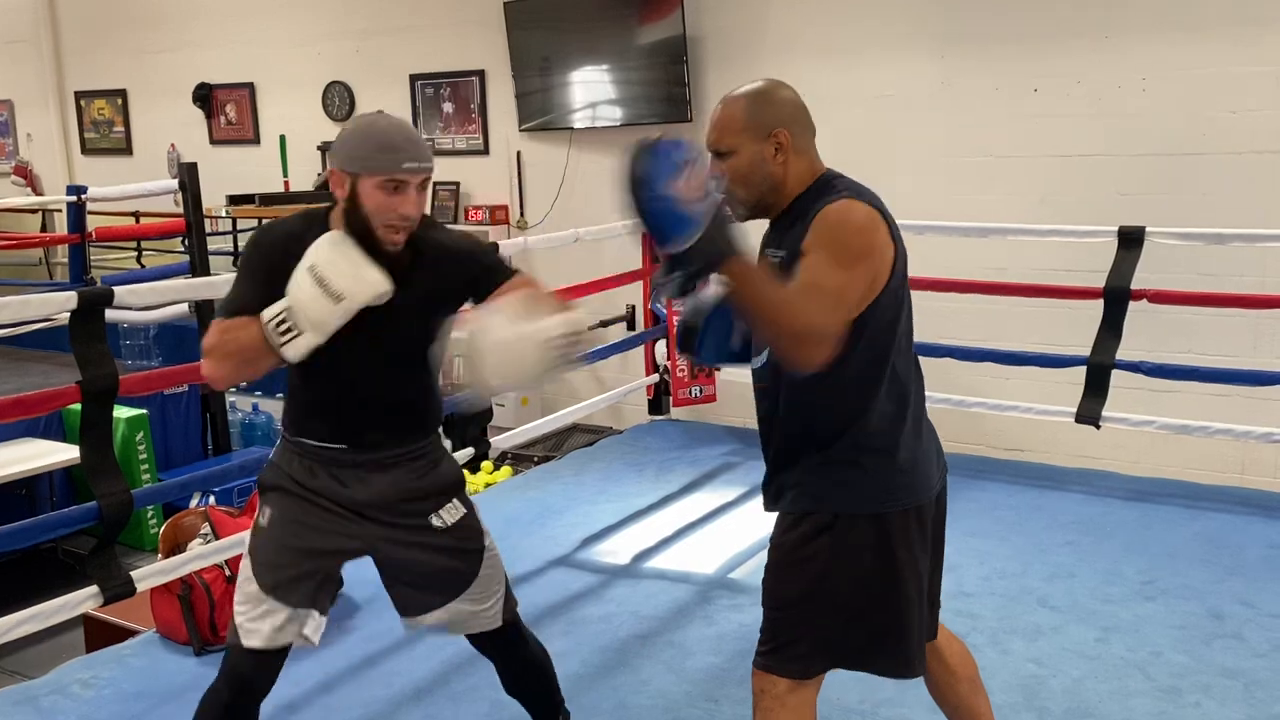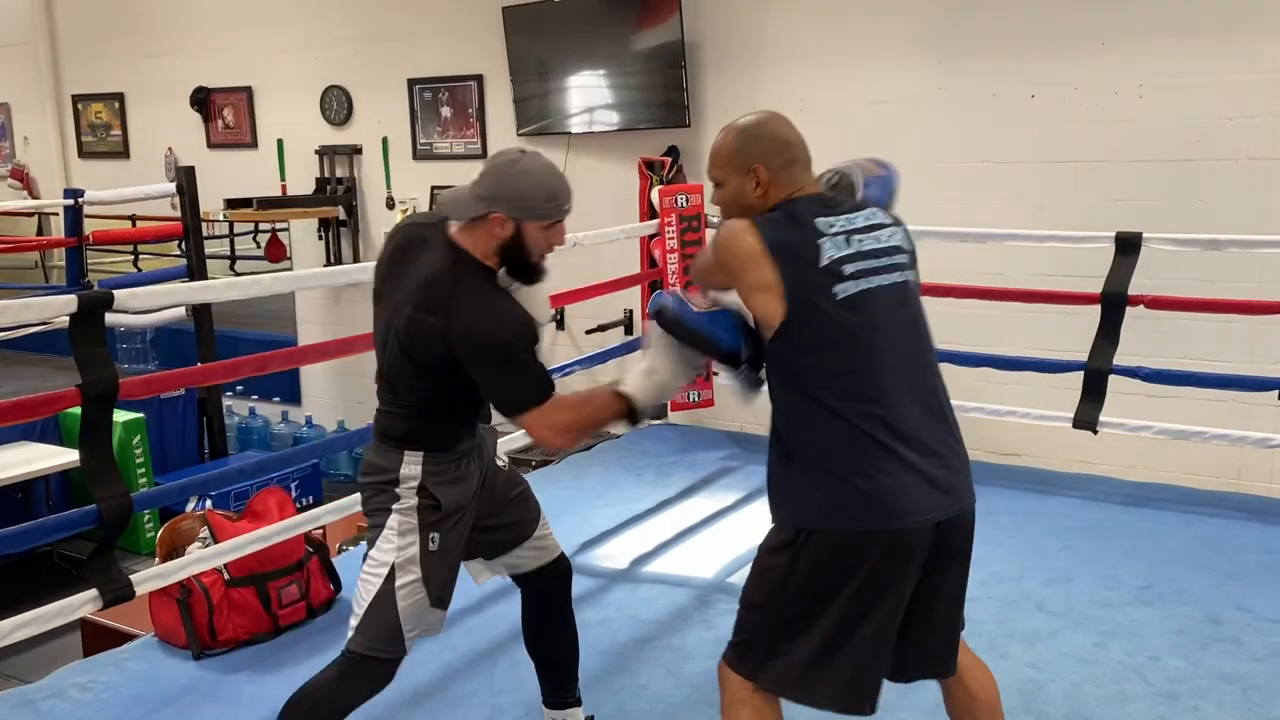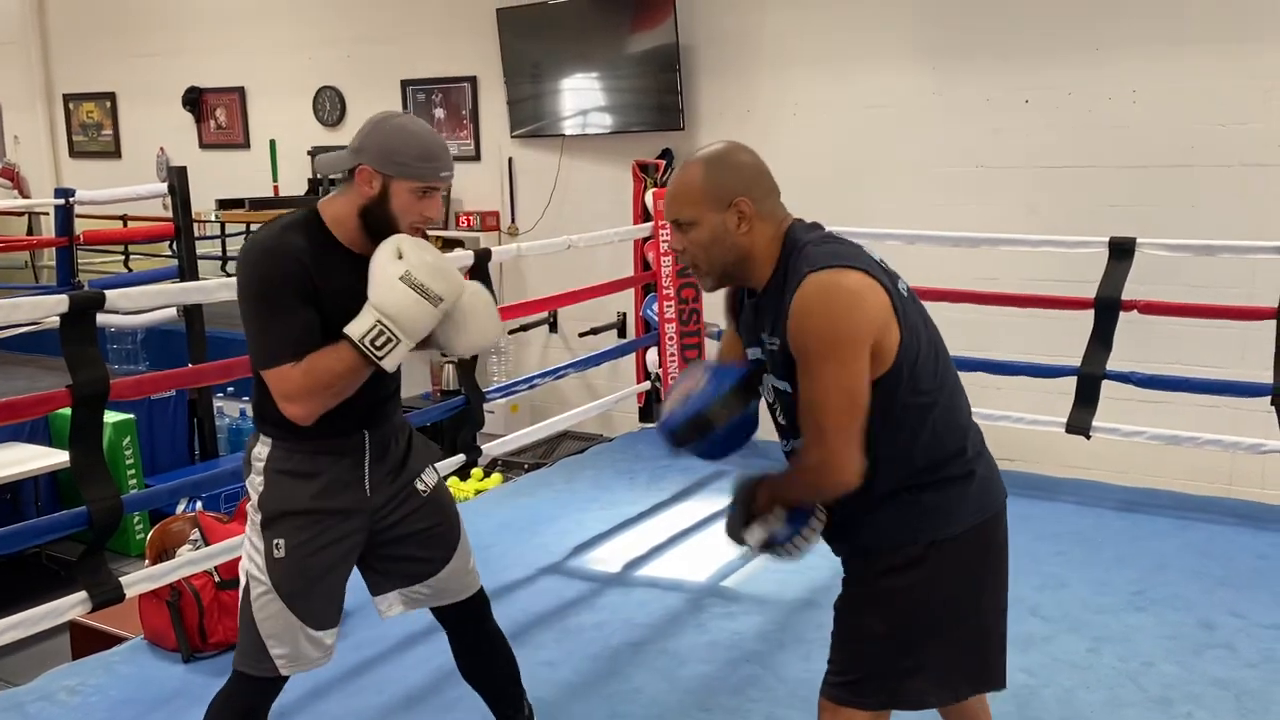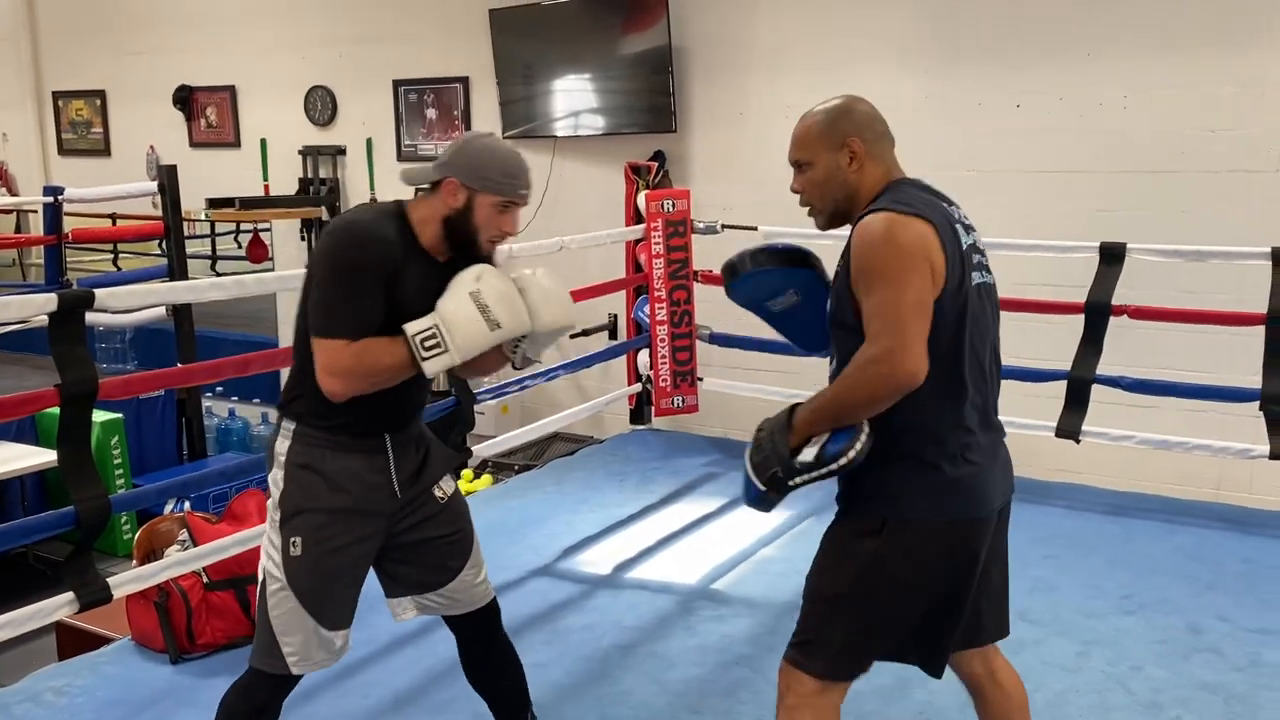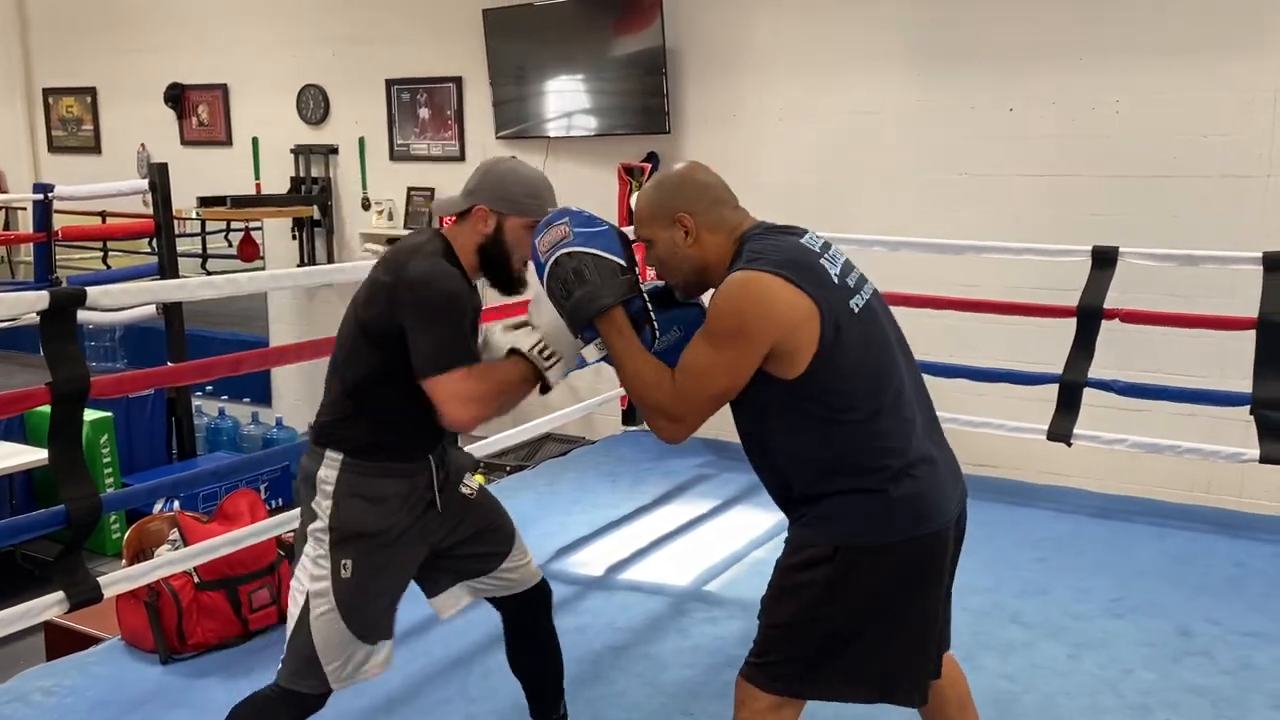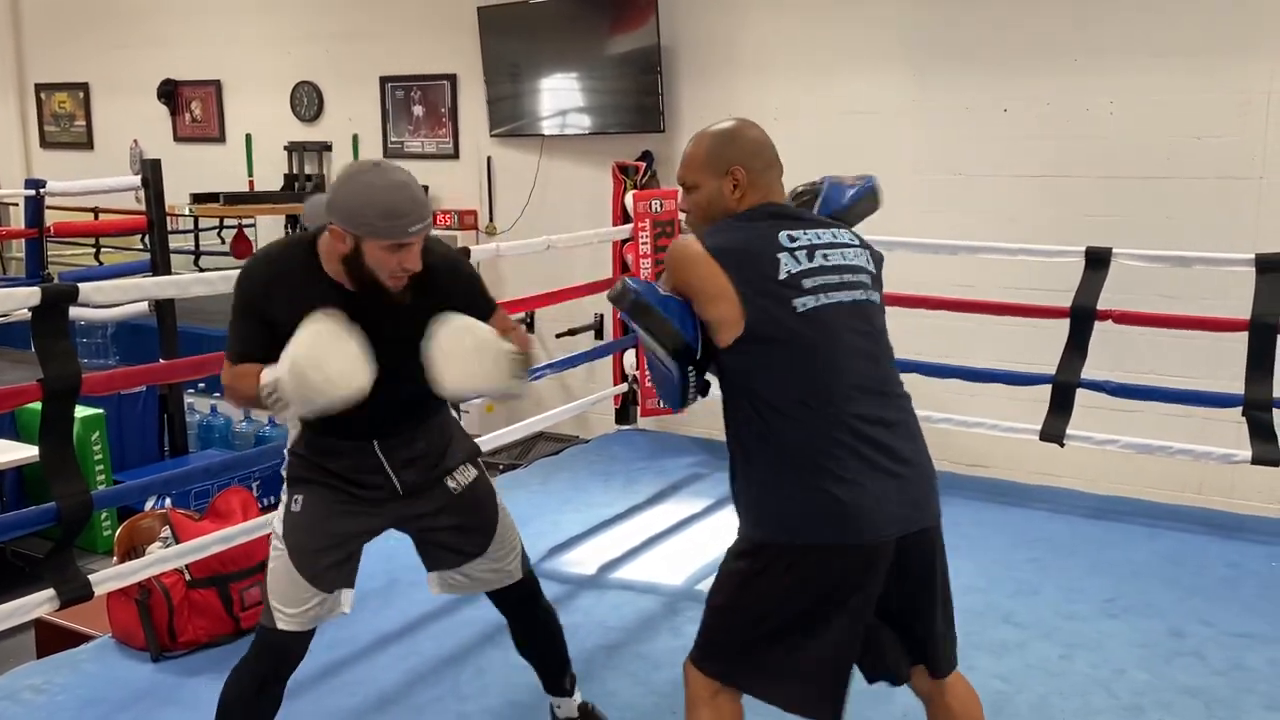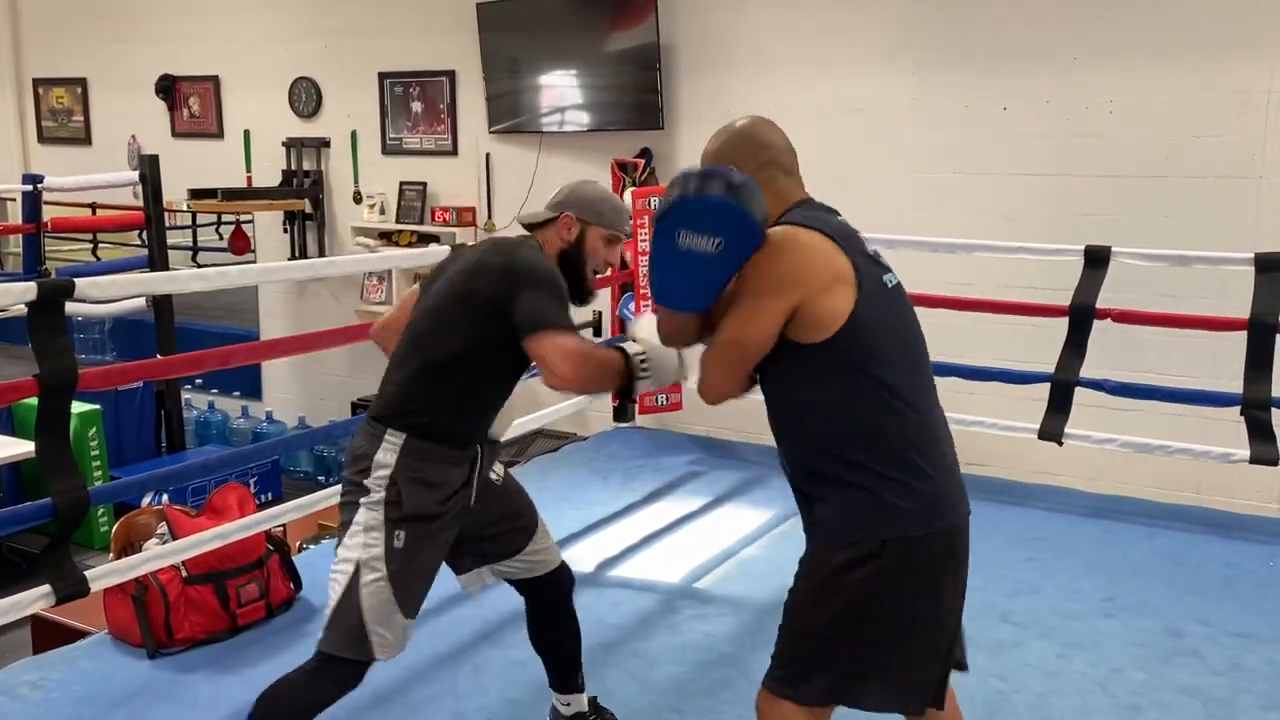
dt=0.7s
person 1, frame 1
left shoulder: (844, 219)
right shoulder: (798, 216)
left elbow: (809, 345)
right elbow: (785, 325)
left wrist: (724, 256)
right wrist: (727, 309)
left hip: (850, 490)
right hip: (893, 473)
right knee: (918, 629)
person 1, frame 2
left shoulder: (746, 246)
right shoulder: (882, 227)
left elbow: (702, 272)
left hip: (845, 510)
right hip: (943, 489)
right knee: (943, 648)
person 1, frame 3
left shoulder: (826, 293)
right shoulder: (751, 278)
left elbow: (835, 466)
right elbow: (729, 369)
left wrist: (762, 497)
left hip: (929, 520)
right hip: (925, 508)
right knee: (935, 662)
person 1, frame 4
left shoulder: (889, 230)
right shoulder: (934, 215)
left elbow: (898, 363)
left wrist: (800, 424)
right wrist: (816, 314)
left hip: (908, 496)
right hip: (971, 483)
right knee: (974, 648)
person 1, frame 5
left shoulder: (752, 290)
right shoulder: (796, 248)
left elbow: (673, 415)
left wrist: (605, 311)
right wrist: (667, 330)
left hip: (866, 521)
right hip: (930, 495)
right knee: (923, 653)
person 1, frame 6
left shoulder: (697, 256)
right shoulder: (859, 249)
right wrist: (704, 328)
left hip: (806, 526)
right hip: (908, 505)
right knee: (931, 669)
person 1, frame 7
left shoulder: (787, 249)
right shoulder: (824, 235)
left elbow: (718, 383)
right elbow: (677, 333)
left hip: (883, 519)
right hip: (924, 502)
right knee: (918, 668)
person 2, frame 1
left shoulder: (440, 252)
right shoulder: (283, 244)
left elbow: (531, 294)
right elbow: (219, 365)
left wrist: (532, 331)
right wrist: (305, 308)
left hip: (415, 472)
right hip: (311, 478)
left knee: (498, 629)
right knee: (249, 664)
person 2, frame 2
left shoulder: (417, 231)
right shoulder: (480, 316)
right elbow: (553, 427)
right wrist: (644, 387)
left hip: (458, 458)
right hip: (421, 479)
left knee: (548, 574)
right knee: (372, 663)
person 2, frame 3
left shoulder: (394, 243)
right shoulder: (277, 255)
right elbow: (298, 400)
left wrist: (450, 322)
right wrist: (384, 323)
left hip: (391, 451)
right hip: (301, 478)
left knee: (468, 609)
person 2, frame 4
left shoulder: (459, 254)
right shoulder: (357, 243)
left elbow: (467, 365)
right elbow: (338, 376)
left wrist: (523, 337)
right wrist: (443, 332)
left hip: (408, 457)
right hip: (322, 467)
left knee: (480, 617)
right knee: (279, 665)
person 2, frame 5
left shoulder: (448, 266)
right shoulder: (428, 279)
right elbow: (463, 407)
left wrist: (527, 343)
right wrist: (544, 352)
left hip: (430, 470)
right hip: (359, 488)
left knee: (530, 599)
person 2, frame 6
left shoulder: (439, 267)
right shoulder: (273, 275)
left elbow: (506, 335)
right elbow: (238, 379)
left wrist: (502, 358)
right wrist: (287, 386)
left hip: (429, 452)
right hip: (329, 466)
left knee: (520, 590)
right knee: (279, 644)
person 2, frame 7
left shoulder: (496, 257)
right shoulder: (531, 271)
left elbow: (388, 331)
right elbow: (567, 367)
left wrist: (470, 392)
right wrist: (641, 360)
left hip: (462, 462)
right hip: (403, 471)
left knee: (552, 582)
right knee: (343, 663)
